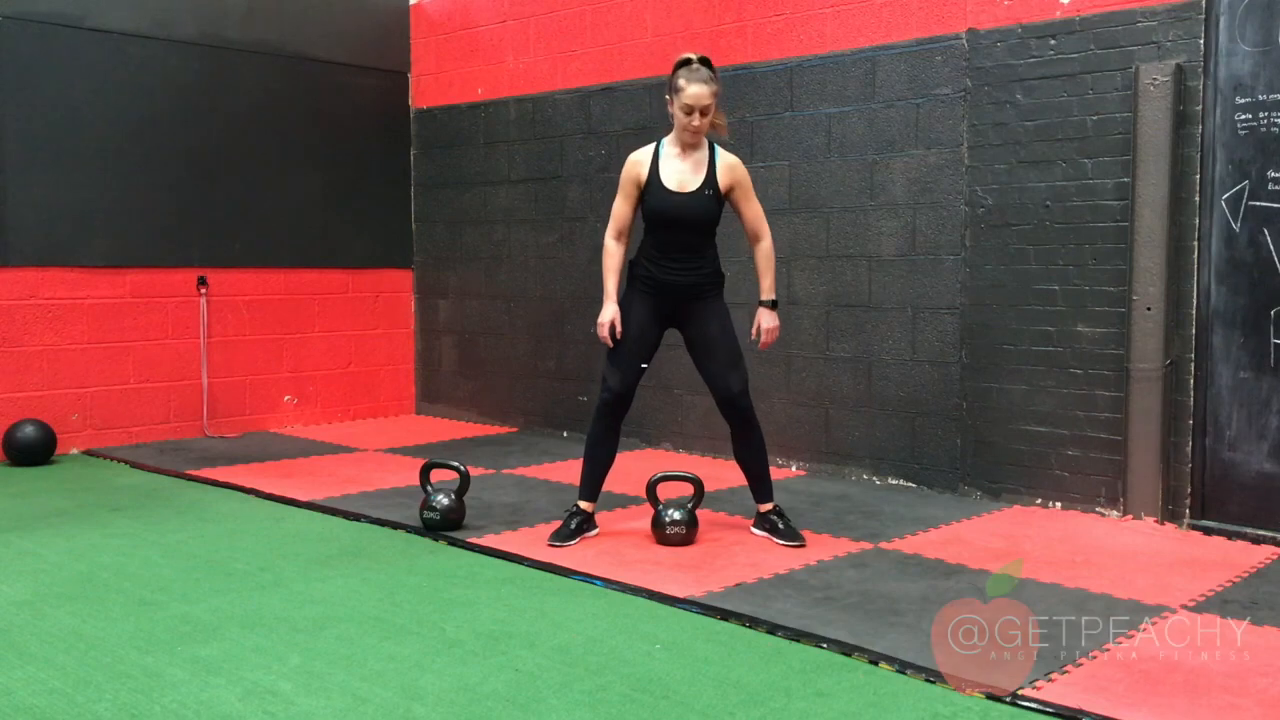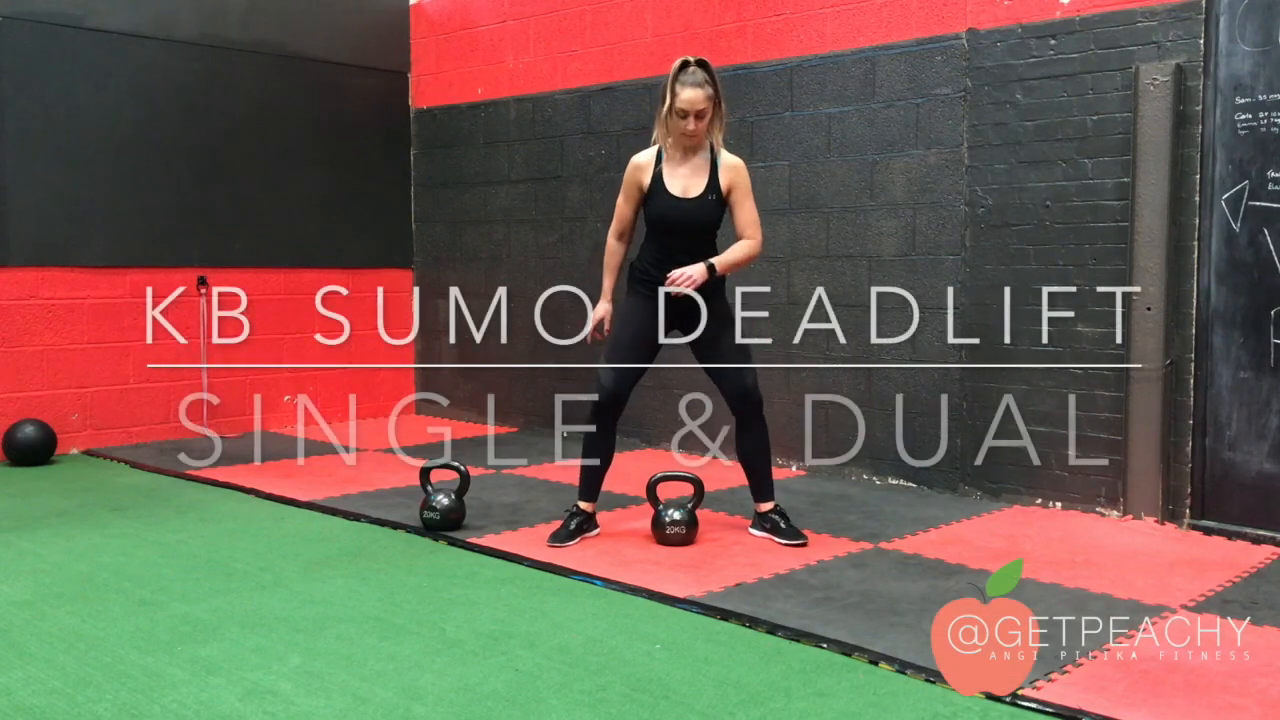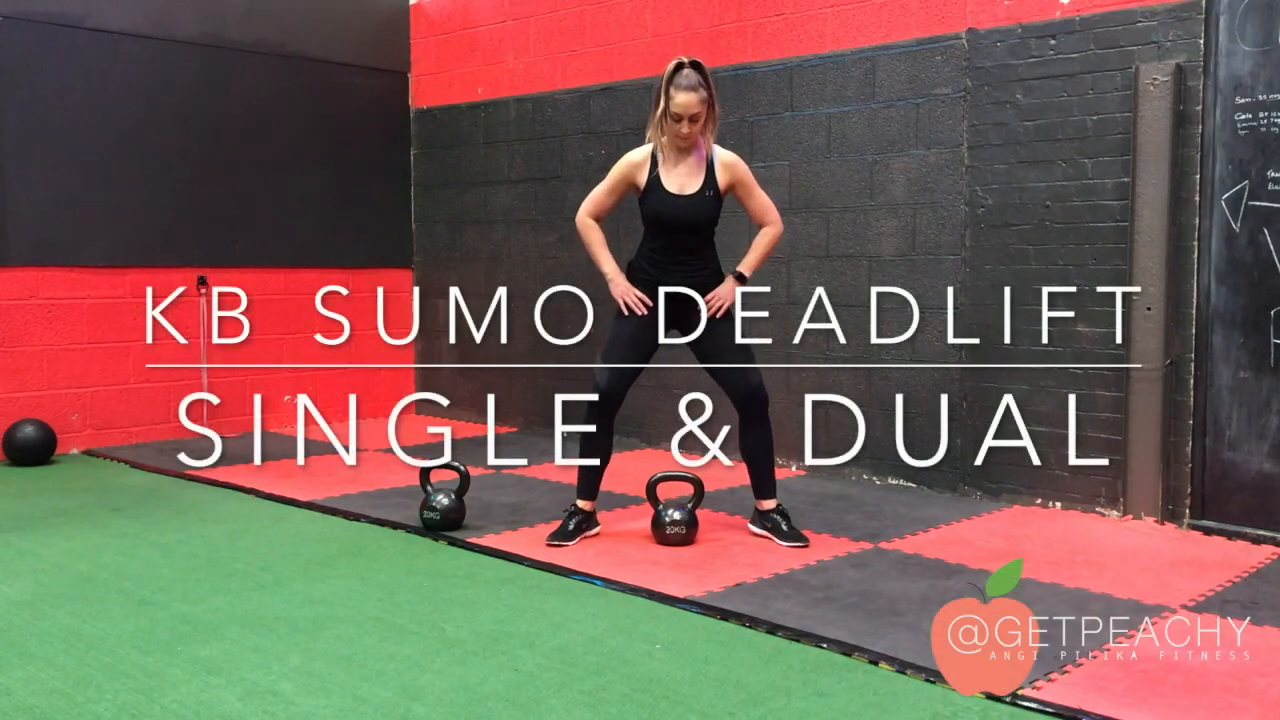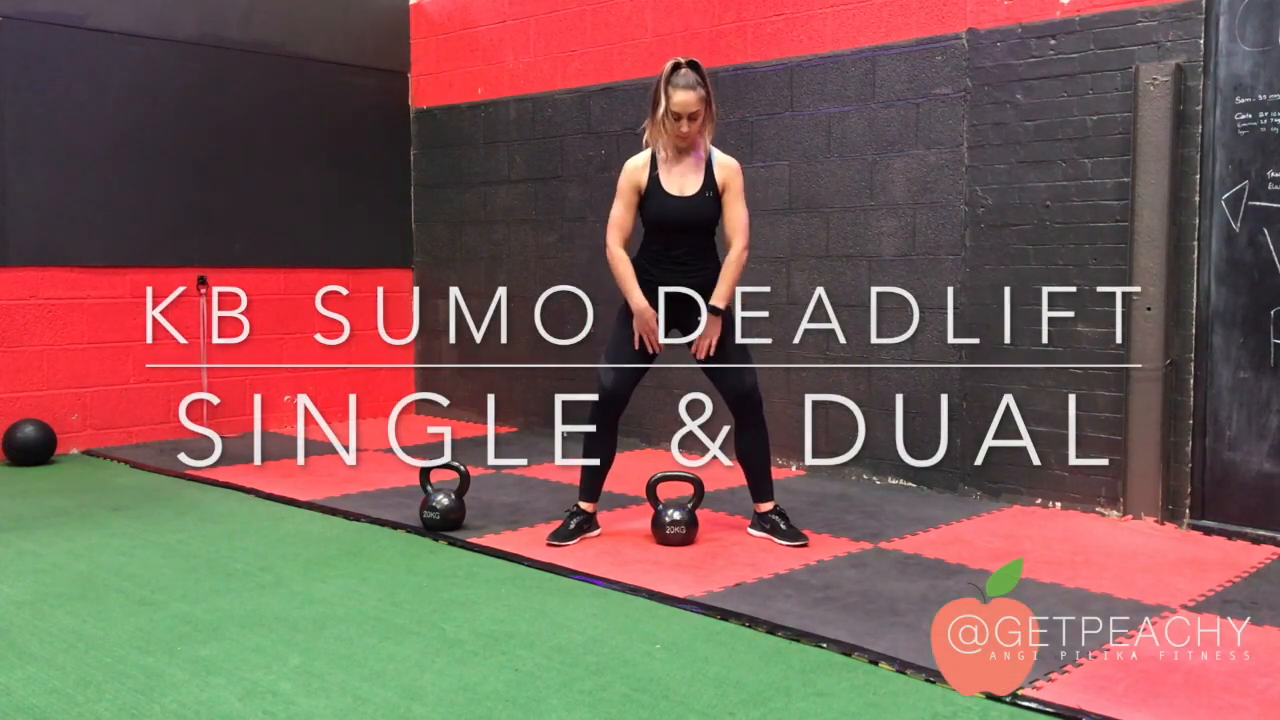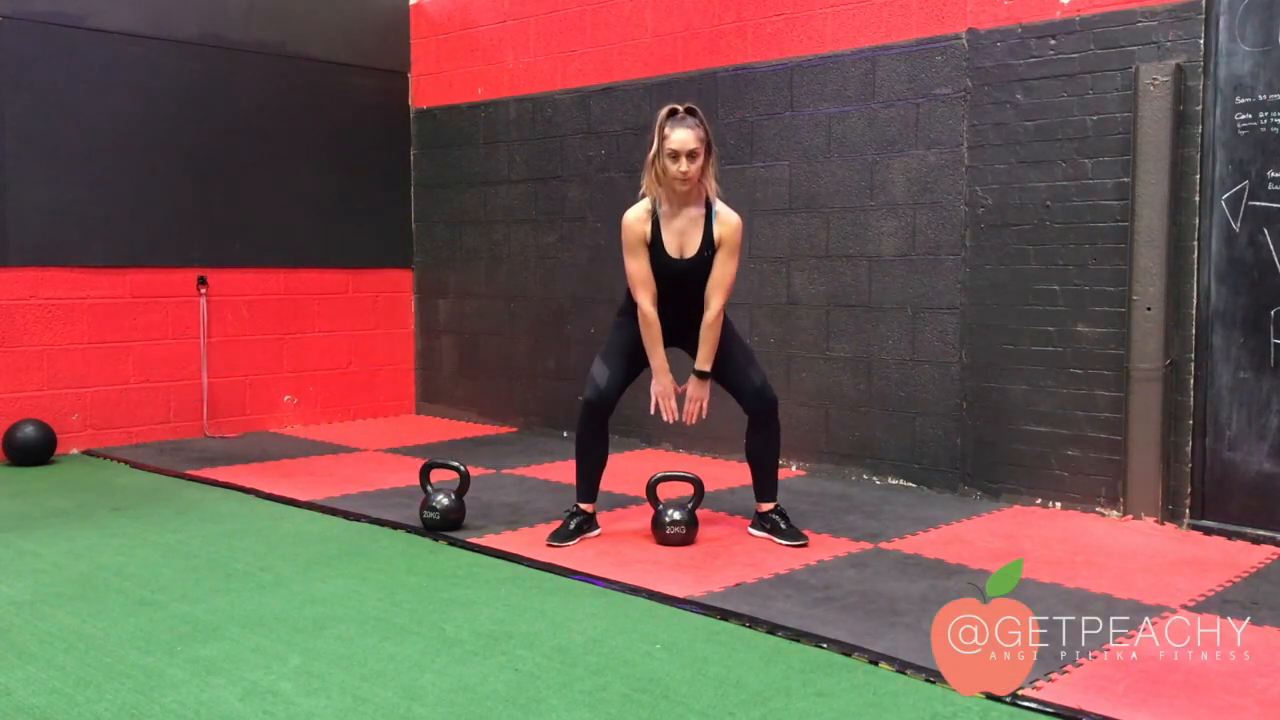
dt=1s
person 1, frame 1
left shoulder: (728, 167)
right shoulder: (641, 162)
left elbow: (760, 238)
right elbow: (616, 237)
left wrist: (767, 303)
right wrist: (609, 301)
left hip: (702, 298)
right hip: (645, 295)
left knee: (736, 400)
right knee: (613, 396)
left ankle: (767, 511)
right ankle: (583, 511)
person 1, frame 2
left shoulder: (730, 168)
right shoulder: (643, 165)
left elbow: (751, 241)
right elbow: (618, 236)
left wrist: (707, 268)
right wrist: (606, 298)
left hip: (705, 298)
right hip: (646, 295)
left knee: (747, 397)
right knee: (608, 394)
left ankle: (767, 512)
right ankle: (584, 512)
person 1, frame 3
left shoulder: (726, 164)
right shoulder: (638, 162)
left elbow: (771, 224)
right elbow: (586, 217)
left wrist: (737, 279)
right wrist: (614, 277)
left hip: (705, 296)
right hip: (646, 294)
left knee: (752, 393)
right knee: (604, 393)
left ankle: (767, 510)
right ankle: (583, 512)
person 1, frame 4
left shoulder: (725, 168)
right shoulder: (638, 168)
left elbow: (738, 245)
right elbow: (615, 244)
left wrist: (717, 311)
right wrist: (638, 306)
left hip: (705, 298)
right hip: (648, 297)
left knee: (747, 400)
right knee: (608, 398)
left ankle: (766, 512)
right ankle: (584, 512)
person 1, frame 5
left shoulder: (727, 223)
right shoulder: (637, 219)
left elbow: (714, 306)
right elbow: (646, 304)
left wrist: (702, 375)
right wrist: (661, 373)
left hip: (700, 323)
right hip: (642, 323)
left knee: (762, 401)
right knee: (595, 401)
left ankle: (767, 513)
right ankle: (583, 513)
